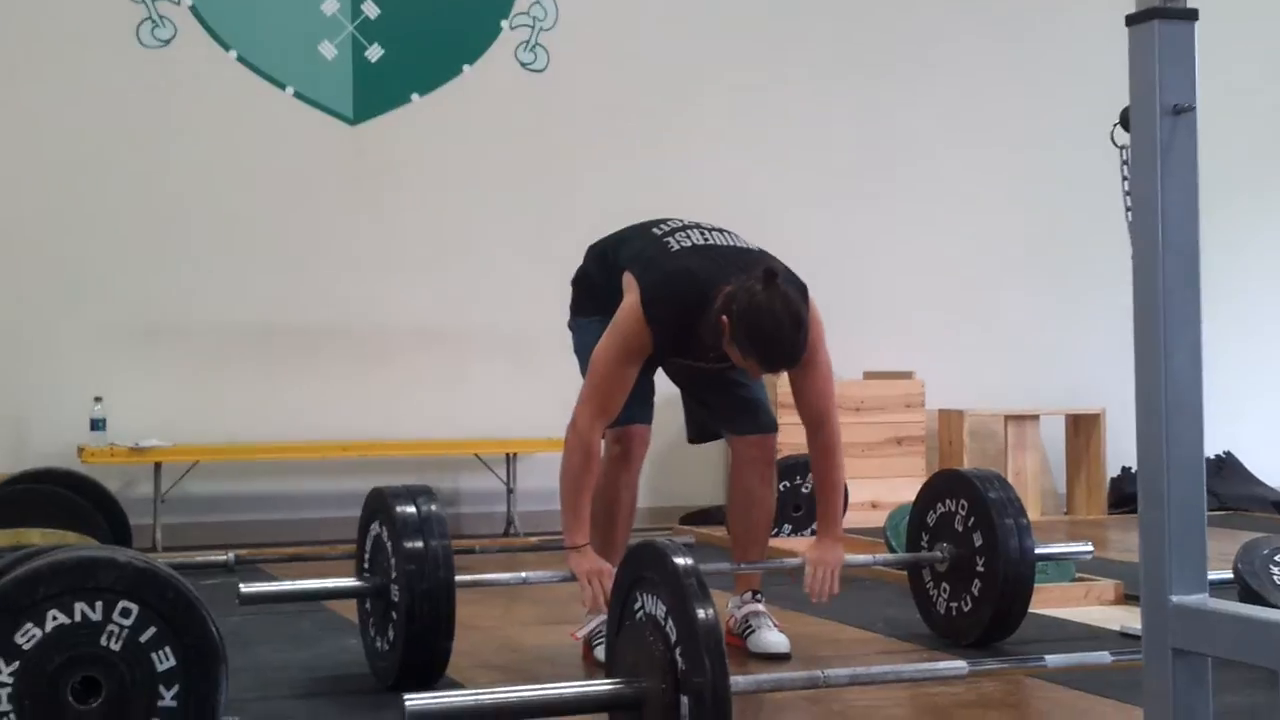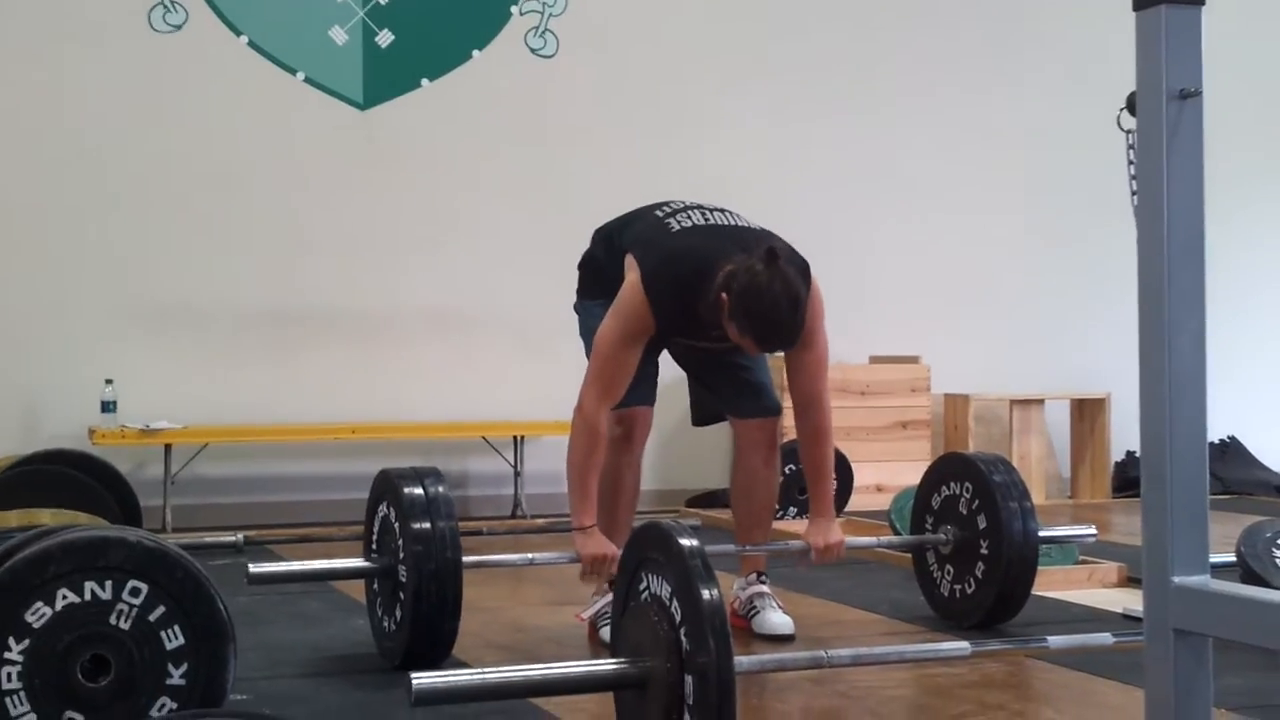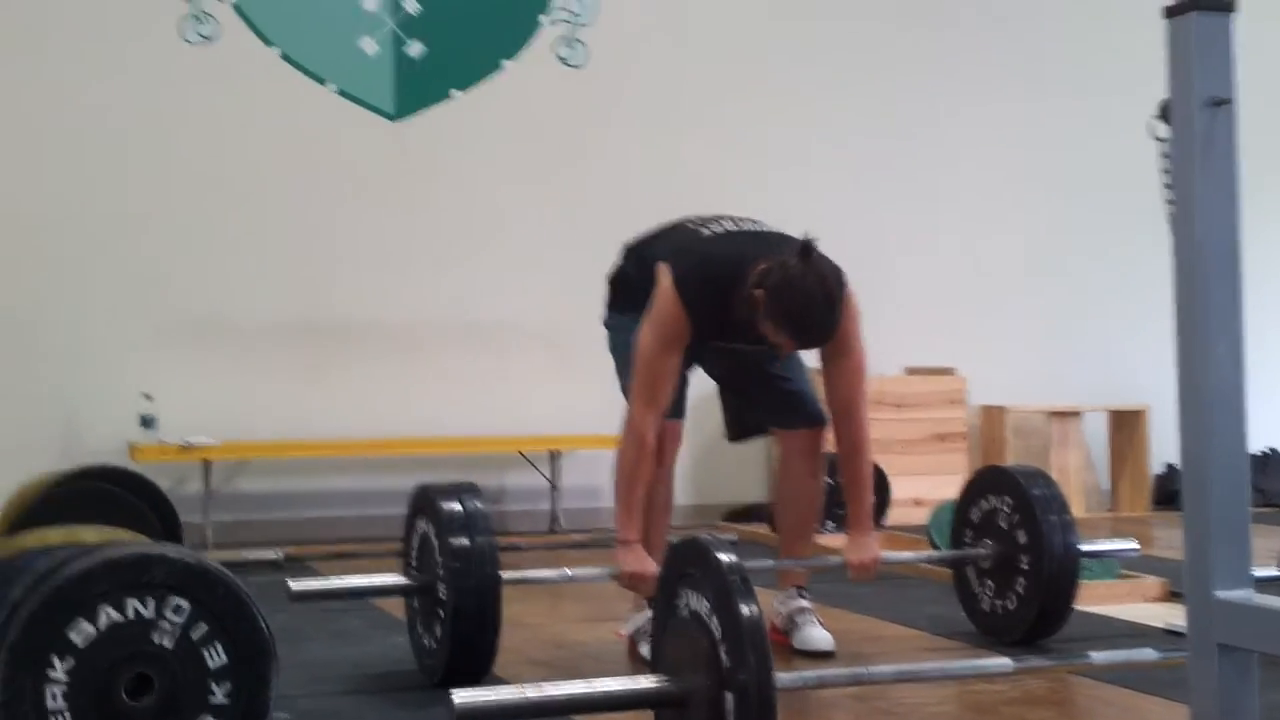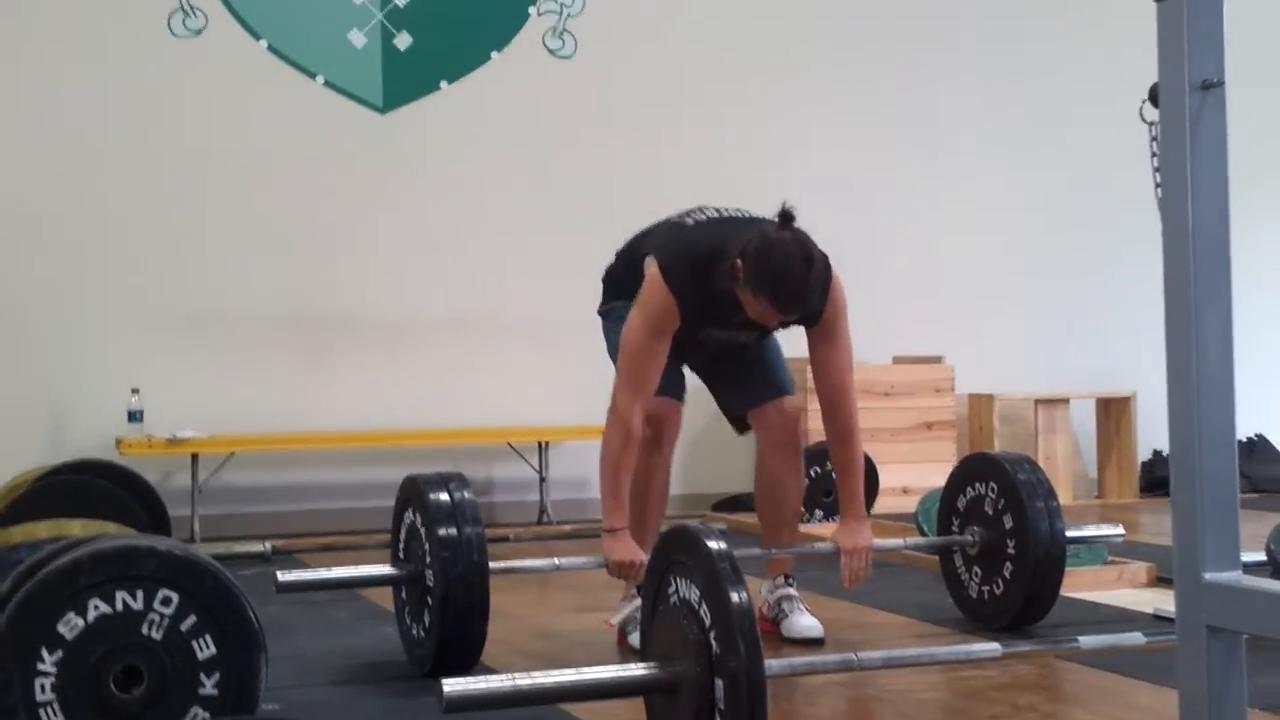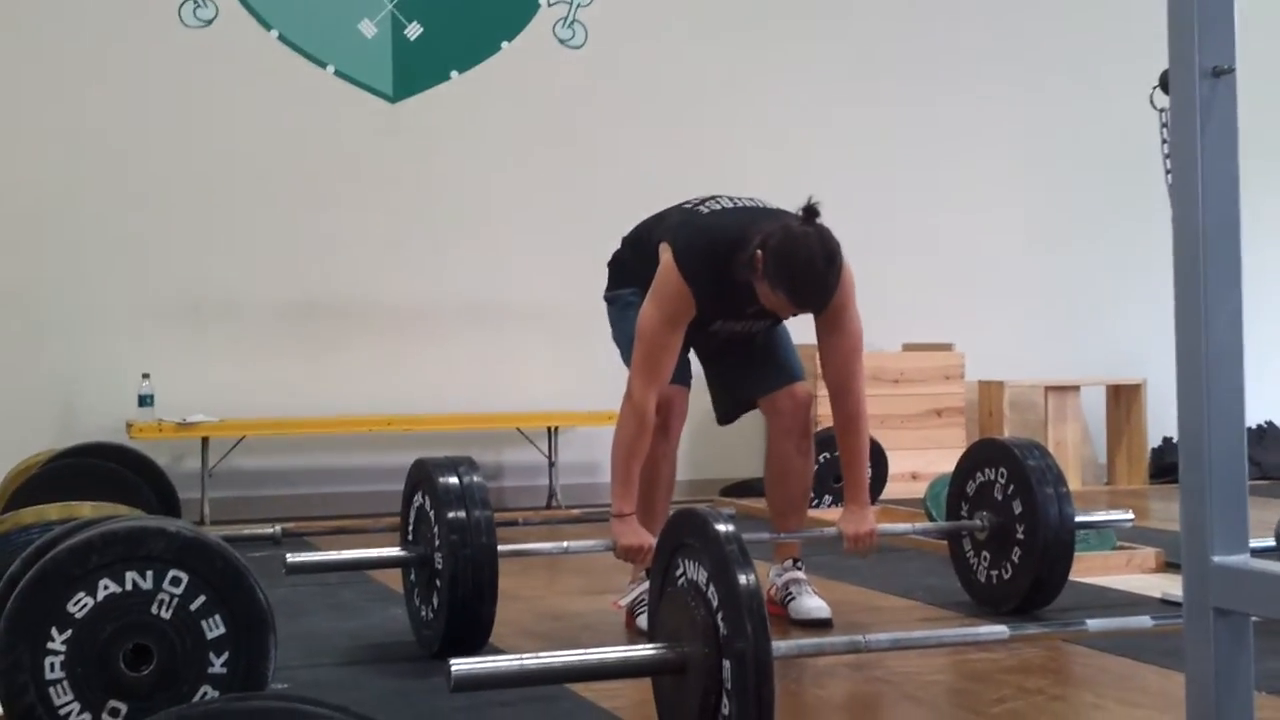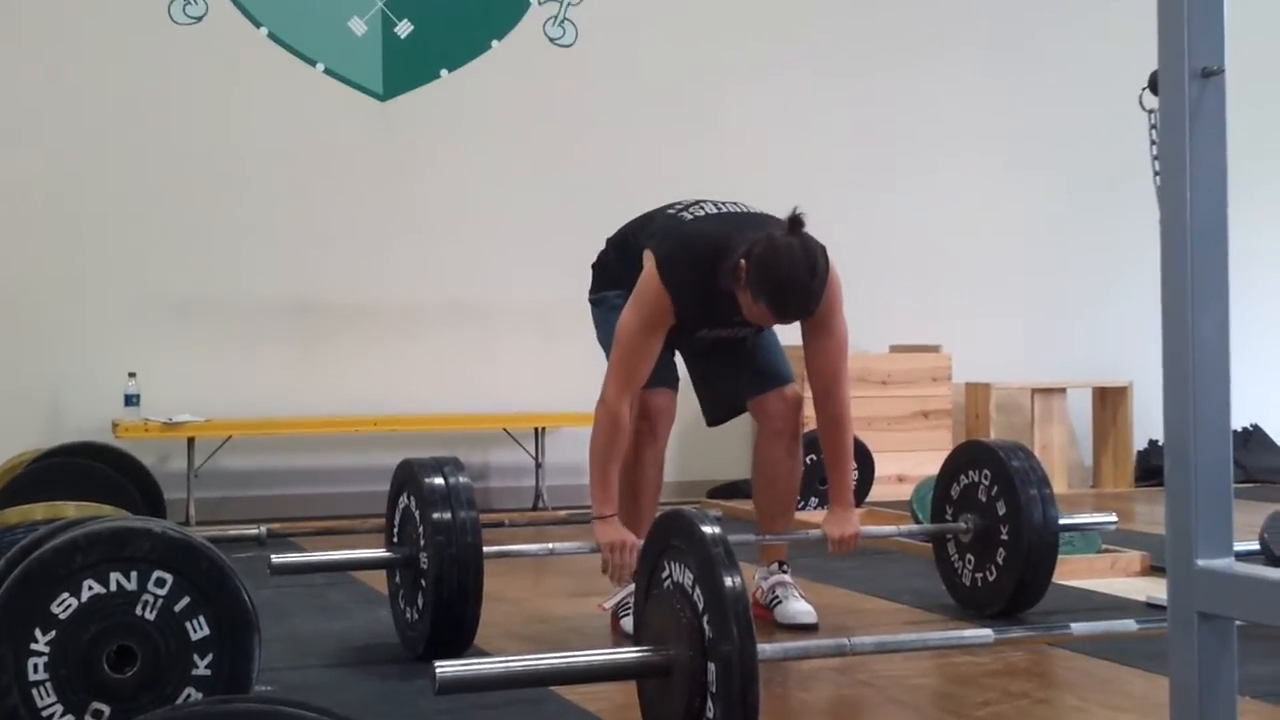
dt=0.7s
person 1, frame 1
left shoulder: (795, 311)
right shoulder: (645, 308)
left elbow: (822, 425)
right elbow: (586, 426)
left wrist: (829, 536)
right wrist: (579, 546)
left hip: (705, 315)
right hip: (607, 300)
left knee: (759, 442)
right knee: (628, 439)
left ankle: (747, 606)
right ankle: (605, 614)
person 1, frame 2
left shoulder: (797, 290)
right shoulder: (646, 288)
left elbow: (812, 408)
right elbow: (593, 407)
left wrist: (823, 516)
right wrist: (585, 527)
left hip: (708, 294)
right hip: (612, 283)
left knee: (762, 424)
right knee: (629, 421)
left ankle: (752, 588)
right ankle: (610, 595)
person 1, frame 3
left shoulder: (833, 301)
right shoulder: (684, 287)
left elbow: (849, 418)
right elbow: (642, 420)
left wrist: (861, 530)
right wrist: (629, 542)
left hip: (742, 330)
right hip: (641, 302)
left knee: (805, 433)
right knee: (663, 431)
left ankle: (792, 602)
right ankle: (650, 610)
person 1, frame 4
left shoulder: (819, 284)
right shoulder: (672, 277)
left elbow: (839, 405)
right elbow: (626, 407)
left wrist: (855, 517)
right wrist: (615, 530)
left hip: (732, 330)
right hip: (634, 301)
left knee: (784, 419)
right knee: (658, 416)
left ankle: (779, 590)
right ankle: (640, 600)
person 1, frame 5
left shoulder: (828, 273)
right shoulder: (687, 264)
left elbow: (847, 392)
right elbow: (642, 394)
left wrist: (858, 503)
right wrist: (624, 515)
left hip: (738, 312)
right hip: (643, 288)
left knee: (795, 404)
right knee: (669, 404)
left ankle: (787, 574)
right ankle: (646, 583)
person 1, frame 6
left shoulder: (815, 276)
right shoulder: (671, 271)
left elbow: (831, 395)
right elbow: (615, 399)
left wrist: (842, 504)
right wrist: (606, 517)
left hip: (723, 313)
right hip: (628, 288)
left knee: (783, 406)
right knee: (654, 408)
left ankle: (773, 577)
right ankle: (633, 587)
